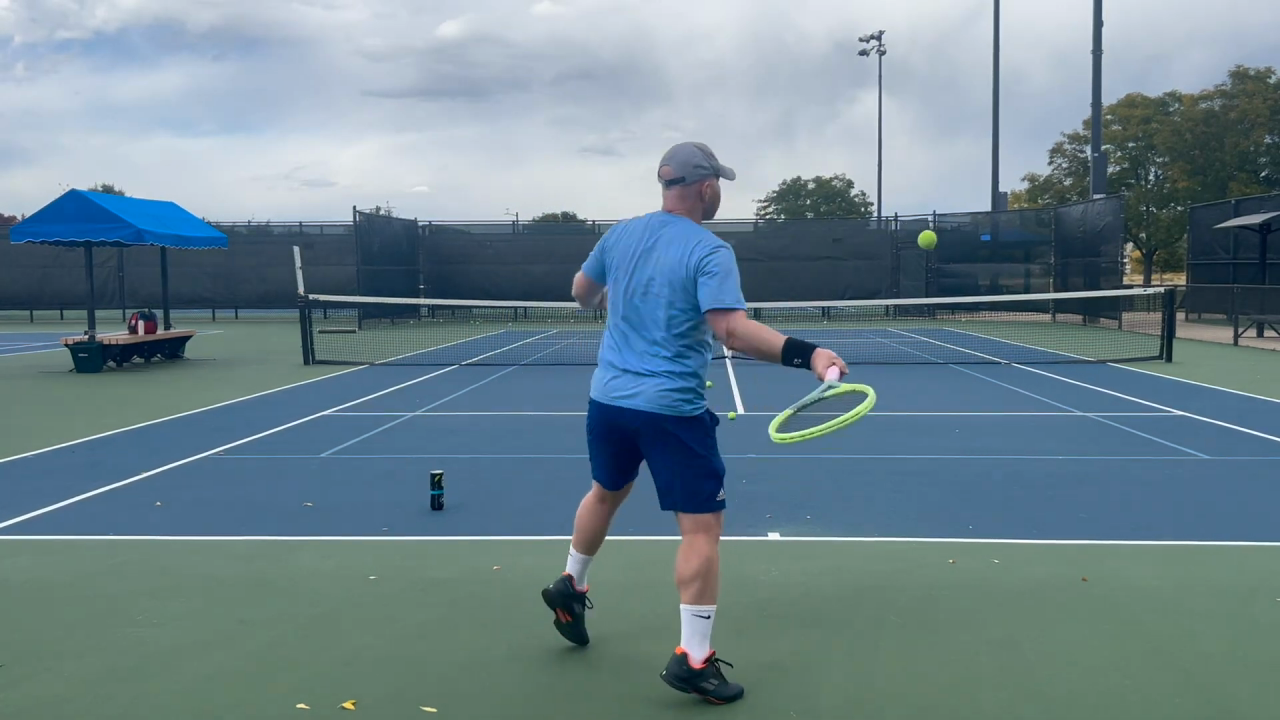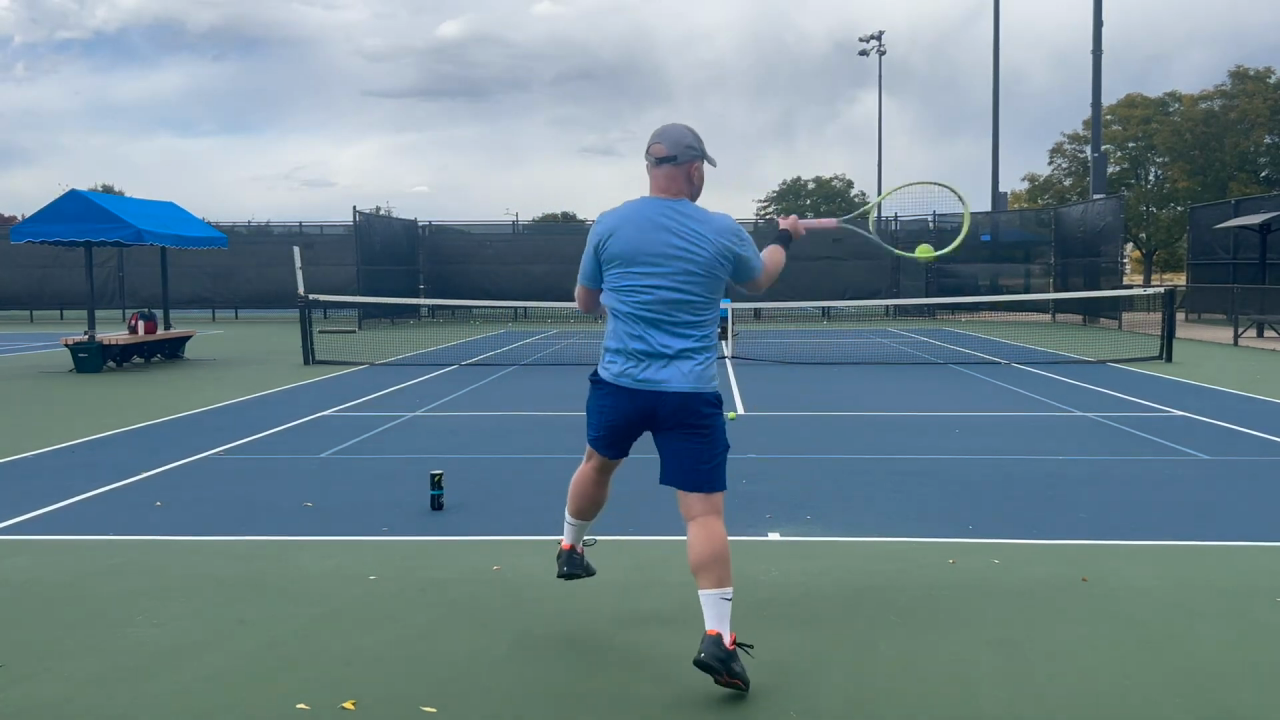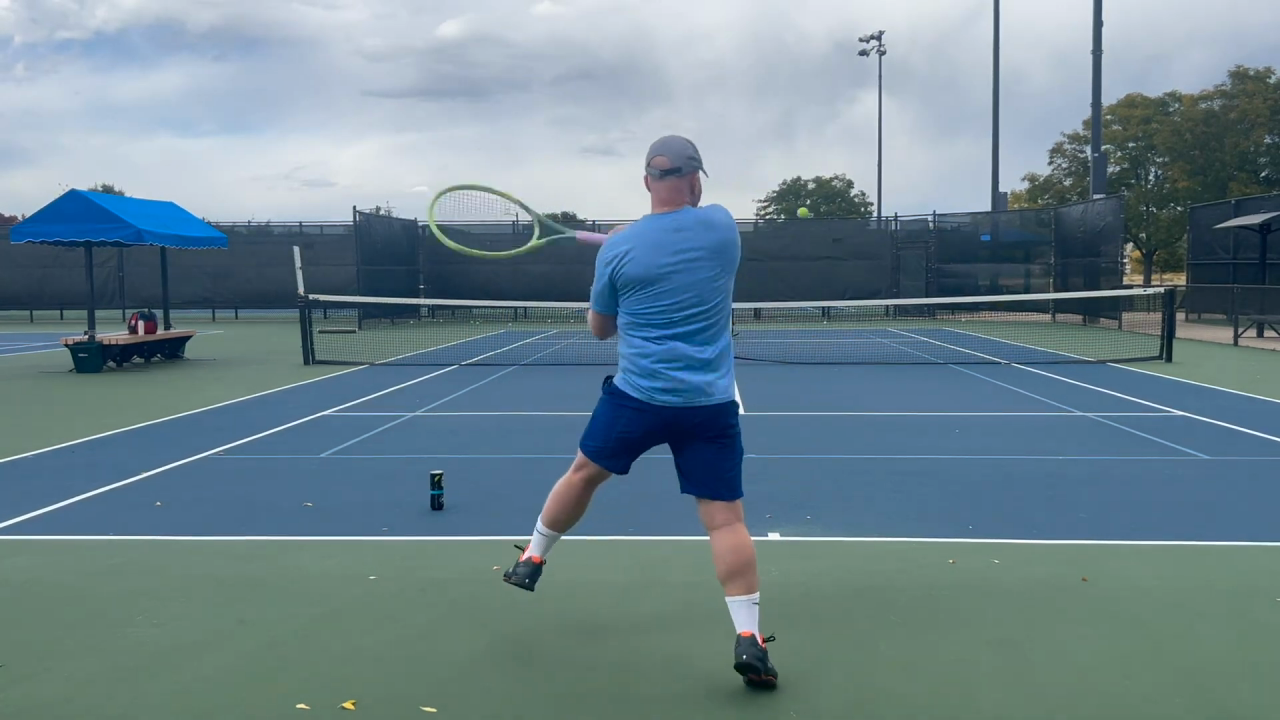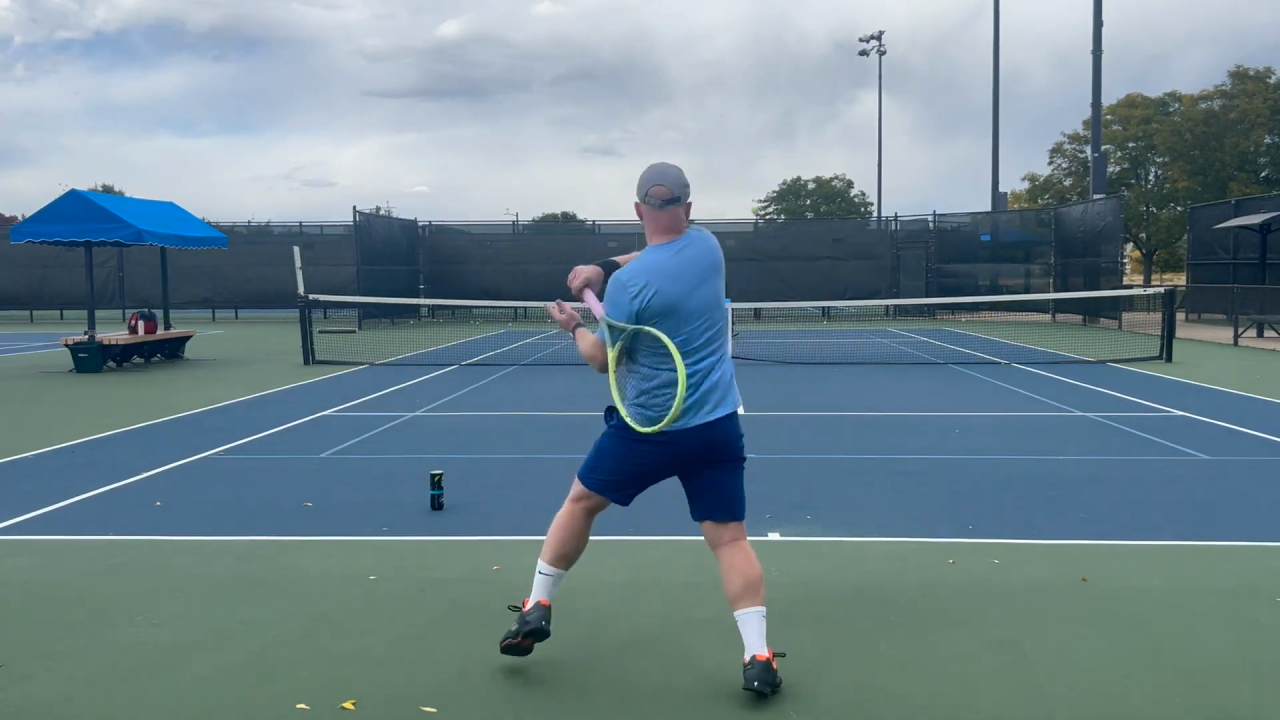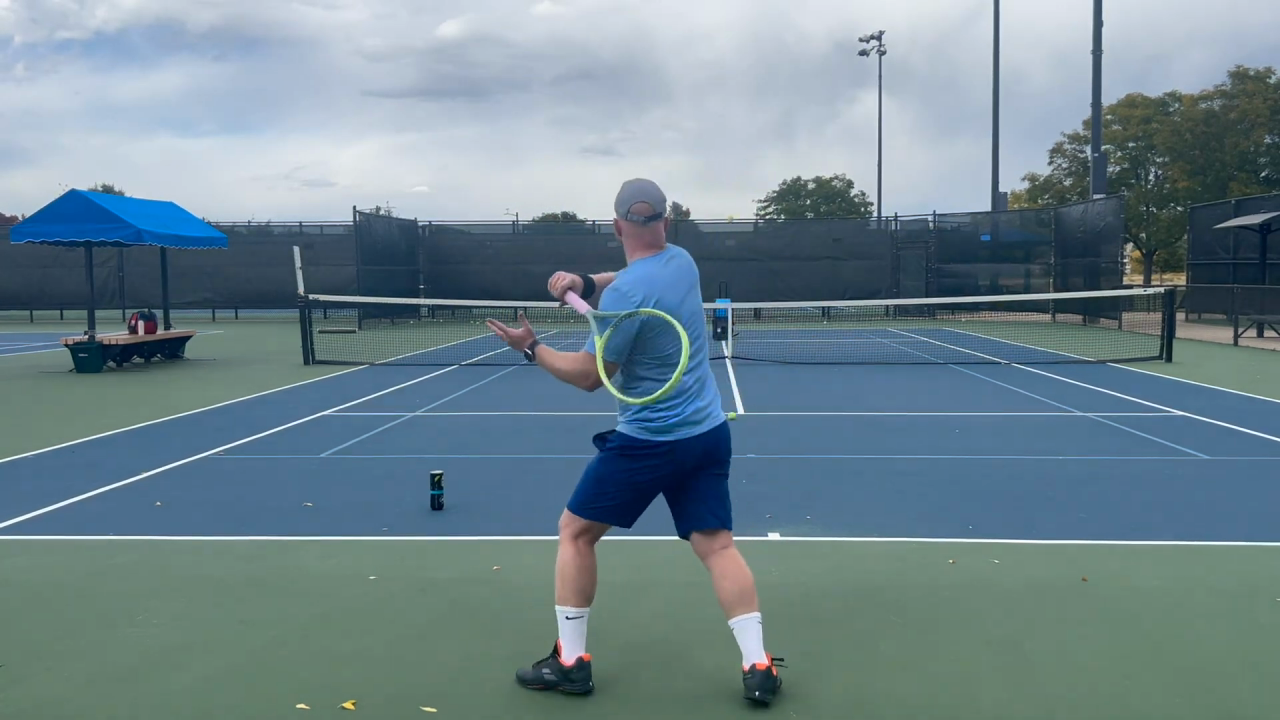
dt=0.1s
person 1, frame 1
left shoulder: (621, 234)
right shoulder: (710, 250)
left elbow: (581, 292)
right elbow: (734, 331)
right wrist: (806, 354)
left hip: (607, 400)
right hip: (672, 408)
left knee: (606, 493)
right knee: (701, 528)
left ankle: (570, 589)
right ankle: (693, 658)
person 1, frame 2
left shoulder: (610, 223)
right shoulder: (721, 230)
left elbow: (586, 303)
right elbow: (761, 280)
right wrist: (784, 239)
left hip: (618, 381)
right hip: (690, 394)
left knee: (598, 462)
right knee: (703, 513)
left ankle: (570, 547)
right ankle: (717, 640)
person 1, frame 3
left shoulder: (617, 249)
right shoulder: (721, 225)
left elbow: (600, 330)
left hip: (640, 396)
right hip: (710, 404)
left knee: (583, 474)
right knee: (725, 520)
left ankle: (532, 560)
right ankle: (749, 641)
person 1, frame 4
left shoulder: (631, 281)
right shoulder: (708, 245)
left elbow: (601, 359)
left wrist: (575, 329)
right wrist: (601, 270)
left hip: (653, 427)
right hip: (718, 423)
left knee: (579, 503)
right knee: (730, 538)
left ankle: (535, 611)
right ankle: (760, 660)
person 1, frame 5
left shoulder: (625, 294)
right shoulder: (682, 261)
left elbow: (587, 375)
left wrist: (531, 349)
right wrist: (582, 282)
left hip: (646, 440)
right hip: (707, 434)
left knee: (575, 533)
right knee: (718, 547)
left ankle: (570, 661)
right ankle: (758, 667)
